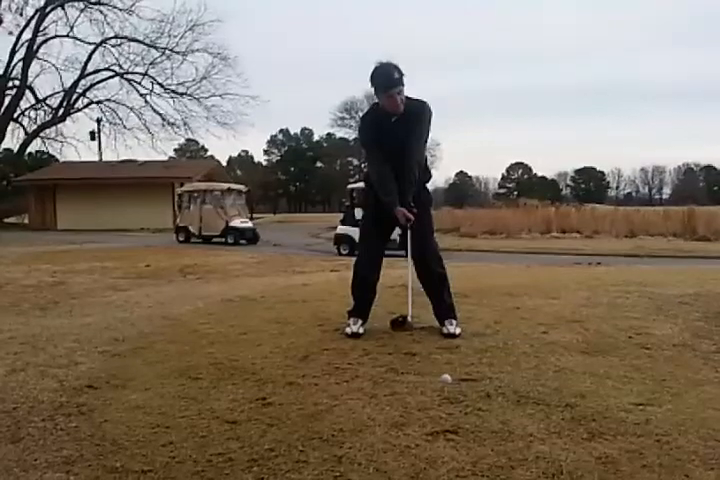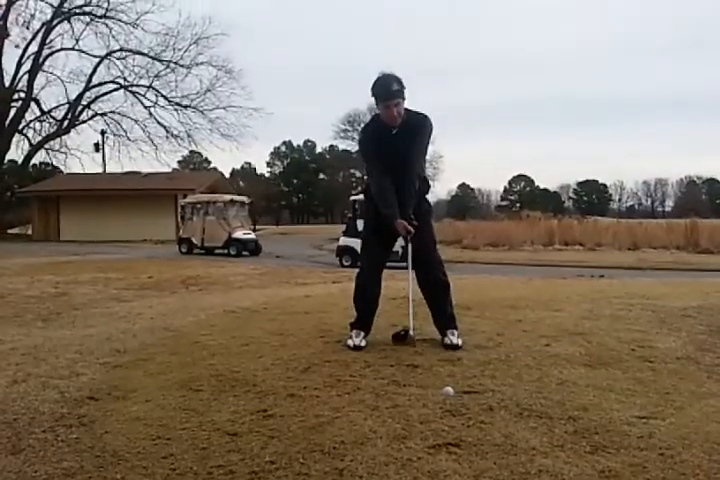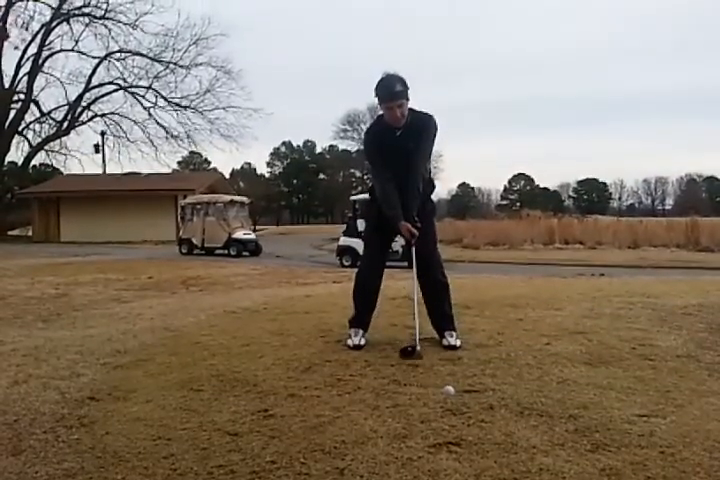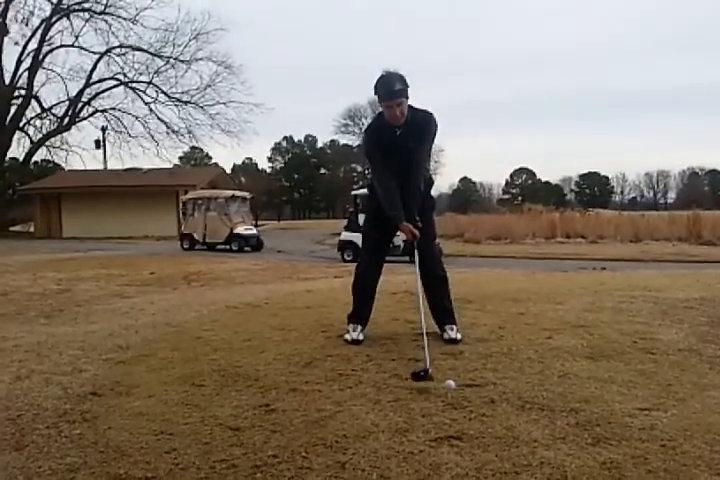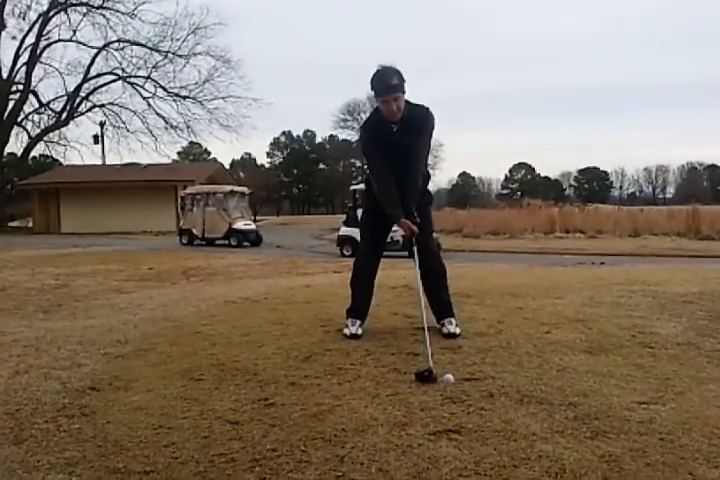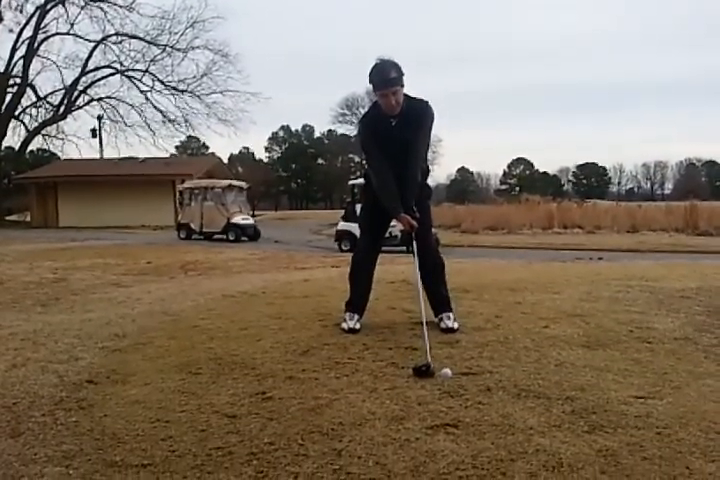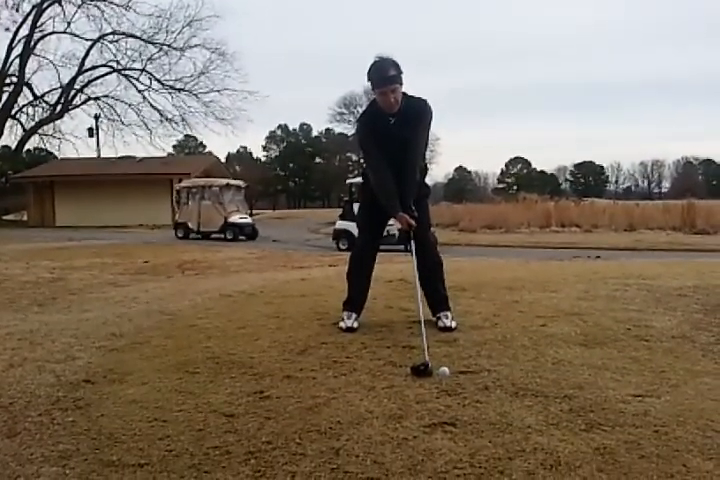
dt=0.7s
person 1, frame 1
left shoulder: (420, 111)
right shoulder: (369, 122)
left elbow: (414, 158)
right elbow: (378, 167)
left wrist: (406, 200)
right wrist: (394, 206)
left hip: (414, 190)
right hip: (380, 194)
left knee: (427, 253)
right knee: (368, 253)
left ankle: (447, 316)
right ankle: (358, 315)
person 1, frame 2
left shoulder: (421, 124)
right shoulder: (369, 133)
left elbow: (413, 170)
right elbow: (377, 178)
left wrist: (406, 212)
right wrist: (394, 218)
left hip: (414, 202)
right hip: (380, 205)
left knee: (429, 263)
right knee: (370, 264)
left ankle: (448, 327)
right ankle: (360, 327)
person 1, frame 3
left shoulder: (425, 124)
right shoulder: (374, 134)
left elbow: (417, 171)
right elbow: (382, 180)
left wrist: (411, 214)
right wrist: (398, 220)
left hip: (418, 202)
right hip: (383, 203)
left knee: (430, 263)
right knee: (371, 263)
left ankle: (446, 328)
right ankle: (358, 326)
person 1, frame 4
left shoulder: (425, 122)
right shoulder: (373, 133)
left elbow: (418, 170)
right elbow: (383, 180)
left wrist: (411, 216)
right wrist: (399, 221)
left hip: (418, 198)
right hip: (383, 200)
left knee: (430, 258)
right knee: (369, 258)
left ankle: (447, 322)
right ankle: (356, 322)
person 1, frame 5
left shoulder: (422, 117)
right shoulder: (370, 128)
left elbow: (417, 166)
right elbow: (380, 176)
left wrist: (410, 210)
right wrist: (398, 217)
left hip: (415, 192)
right hip: (380, 195)
left knee: (428, 251)
right knee: (367, 252)
left ankle: (445, 315)
right ankle: (355, 316)
person 1, frame 6
left shoulder: (422, 111)
right shoulder: (368, 122)
left elbow: (416, 161)
right elbow: (379, 171)
left wrist: (409, 205)
right wrist: (397, 211)
left hip: (414, 187)
right hip: (379, 189)
left knee: (427, 245)
right knee: (366, 246)
left ankle: (443, 310)
right ankle: (353, 310)
person 1, frame 7
left shoulder: (420, 110)
right shoulder: (367, 121)
left elbow: (414, 160)
right elbow: (377, 169)
left wrist: (407, 204)
right wrist: (395, 211)
left hip: (413, 185)
right hip: (377, 188)
left knee: (425, 244)
right knee: (365, 244)
left ankle: (441, 309)
right ankle: (351, 309)
